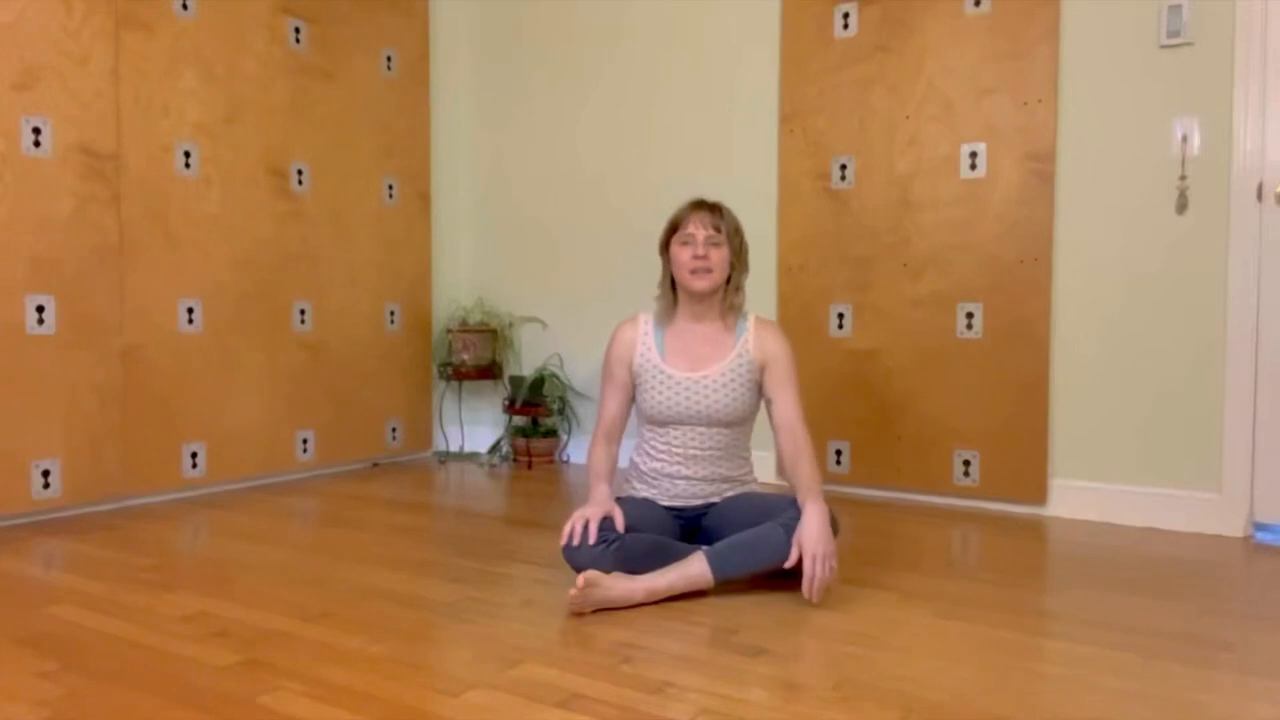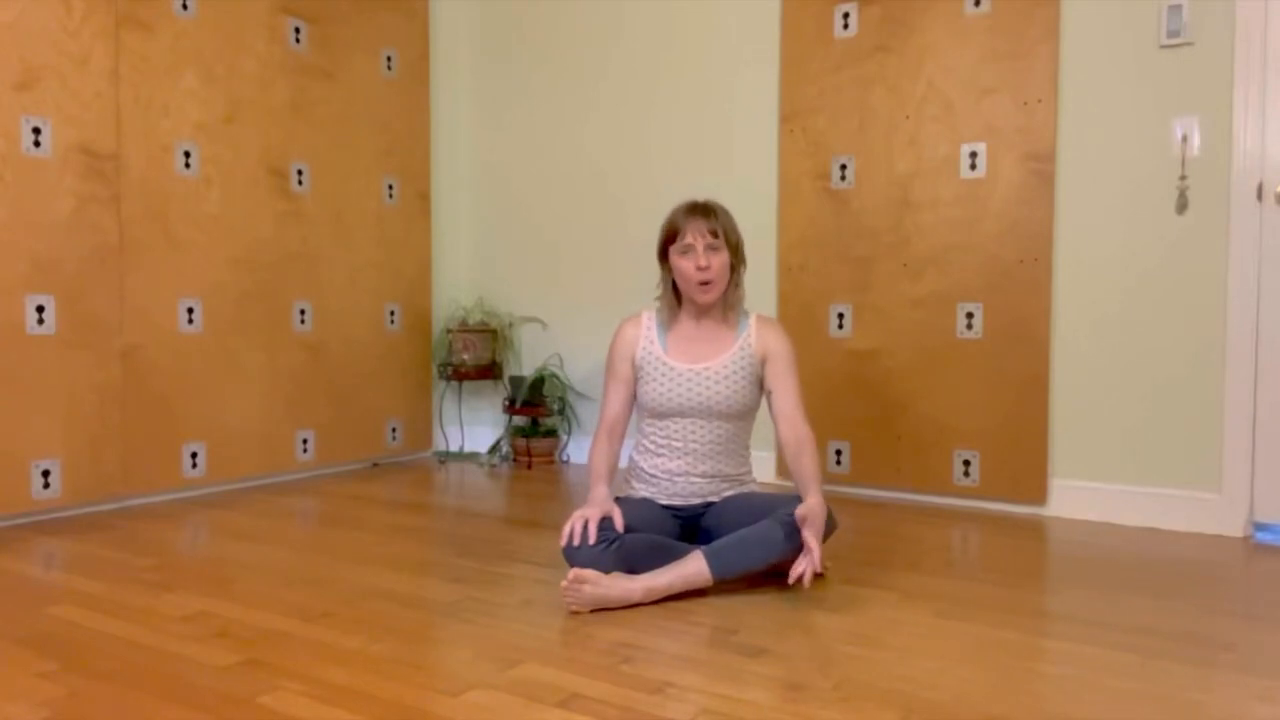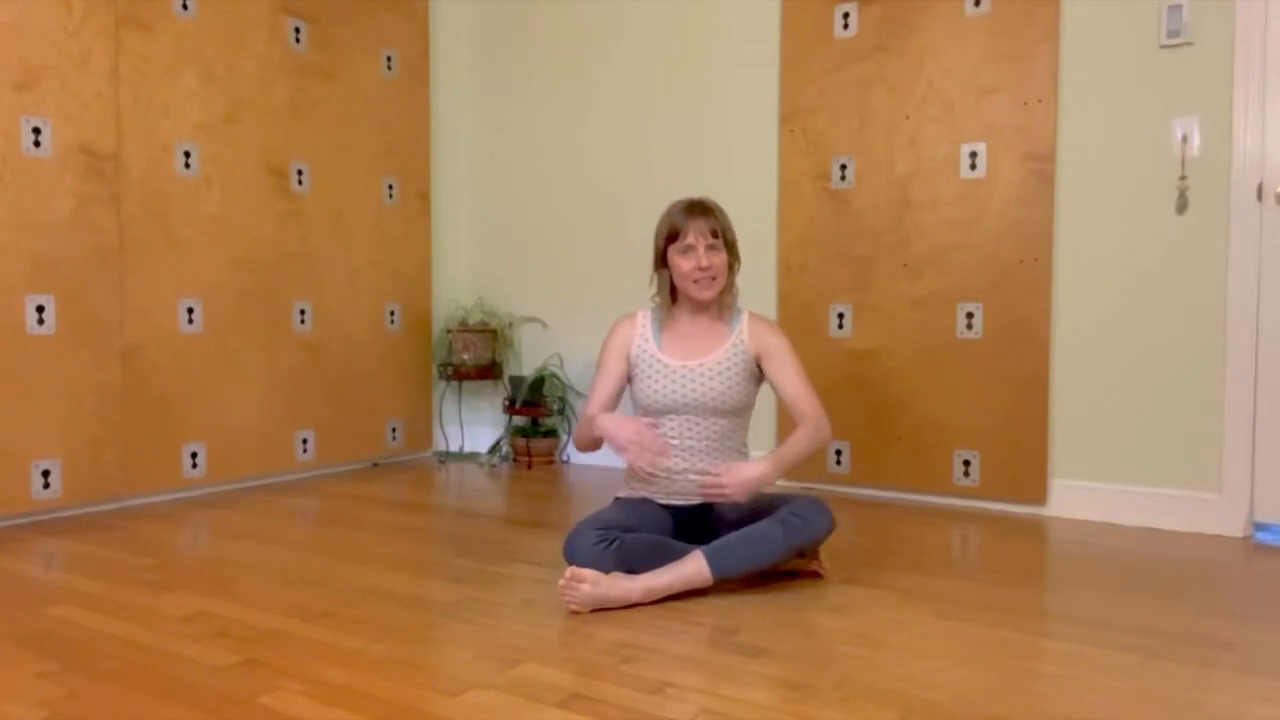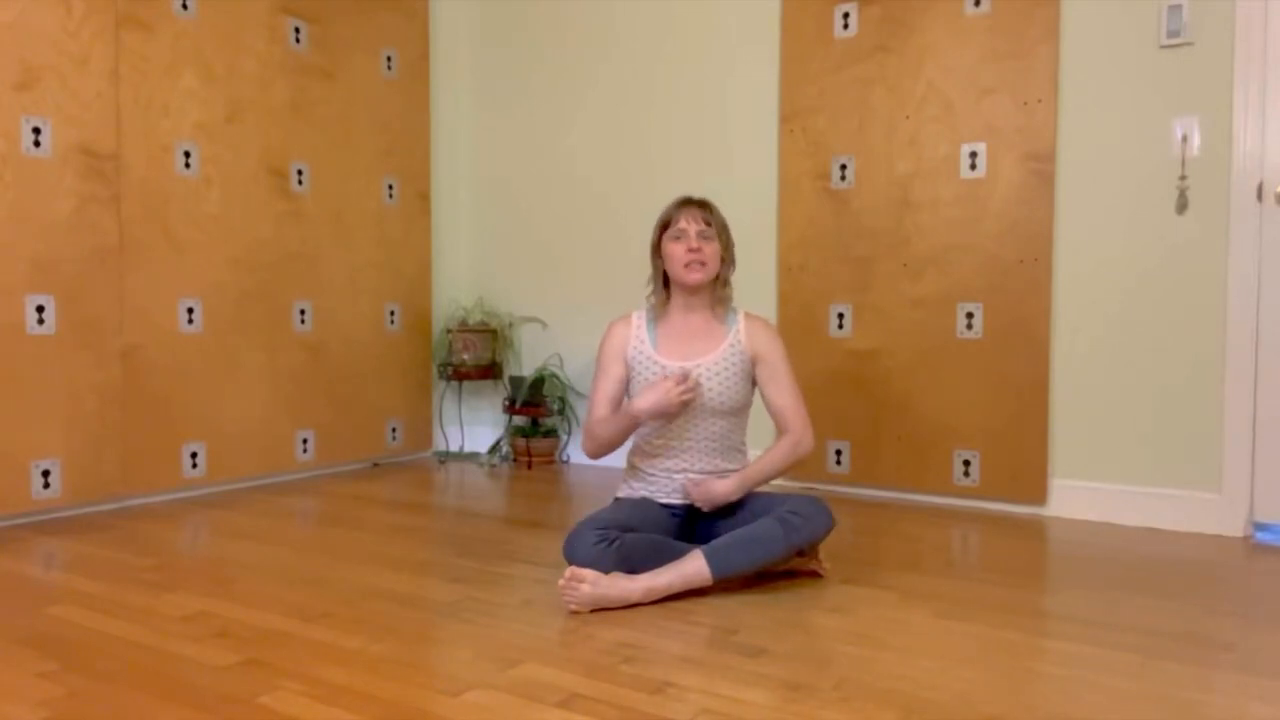
dt=0.7s
person 1, frame 1
left shoulder: (763, 339)
right shoulder: (631, 336)
left elbow: (792, 434)
right elbow: (606, 435)
left wrist: (814, 508)
right wrist: (599, 492)
left hip: (729, 504)
right hip: (651, 504)
left knee: (818, 523)
right knee: (582, 546)
left ankle: (639, 588)
right ankle: (749, 561)
person 1, frame 2
left shoulder: (766, 337)
right shoulder: (634, 334)
left elbow: (794, 430)
right elbow: (609, 430)
left wrist: (813, 500)
right wrist: (598, 492)
left hip: (727, 504)
right hip: (651, 503)
left knee: (814, 522)
right knee: (583, 546)
left ankle: (635, 588)
right ankle: (756, 560)
person 1, frame 3
left shoulder: (759, 335)
right shoulder: (629, 333)
left elbow: (815, 424)
right elbow: (582, 433)
left wrist: (768, 467)
right wrist: (604, 425)
left hip: (728, 504)
right hip: (650, 505)
left knee: (814, 516)
right knee: (583, 546)
left ankle: (636, 588)
right ankle: (764, 558)
person 1, frame 4
left shoulder: (754, 334)
right shoulder: (625, 333)
left elbow: (798, 437)
right elbow: (593, 444)
left wrist: (729, 486)
right wrist: (639, 410)
left hip: (725, 504)
right hip: (650, 503)
left knee: (814, 515)
right knee: (583, 546)
left ankle: (636, 588)
right ankle: (764, 557)
